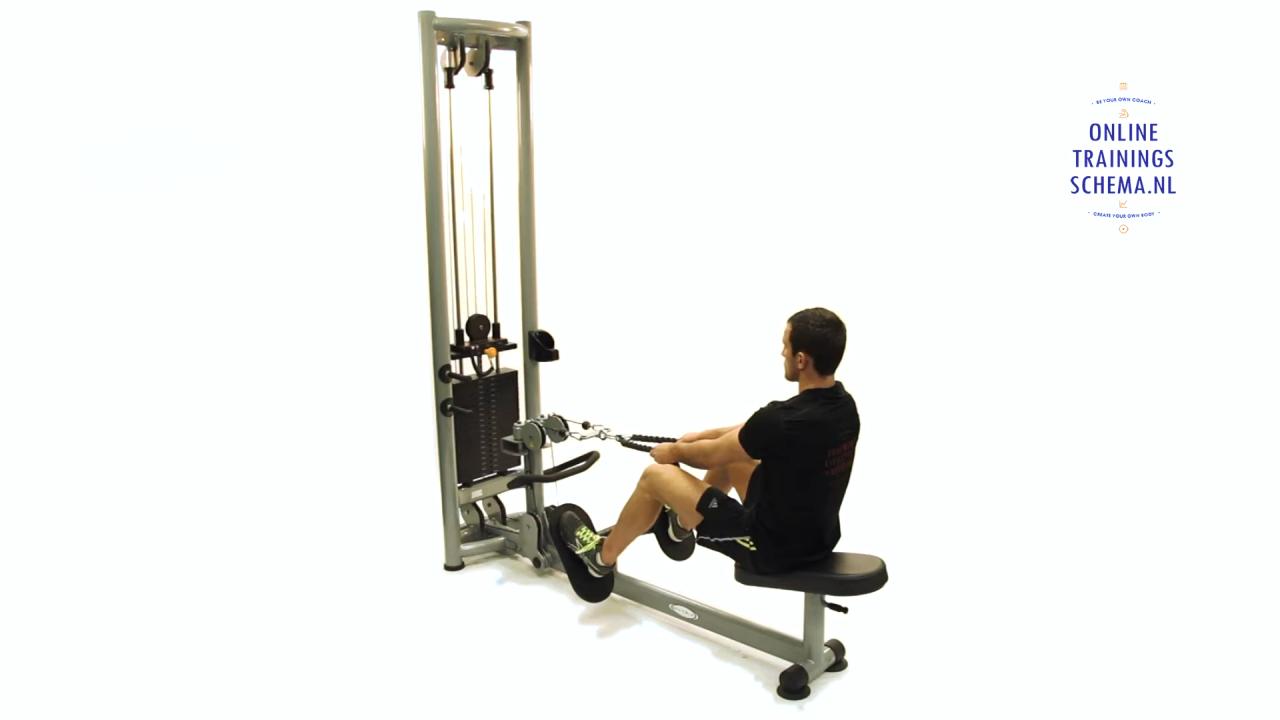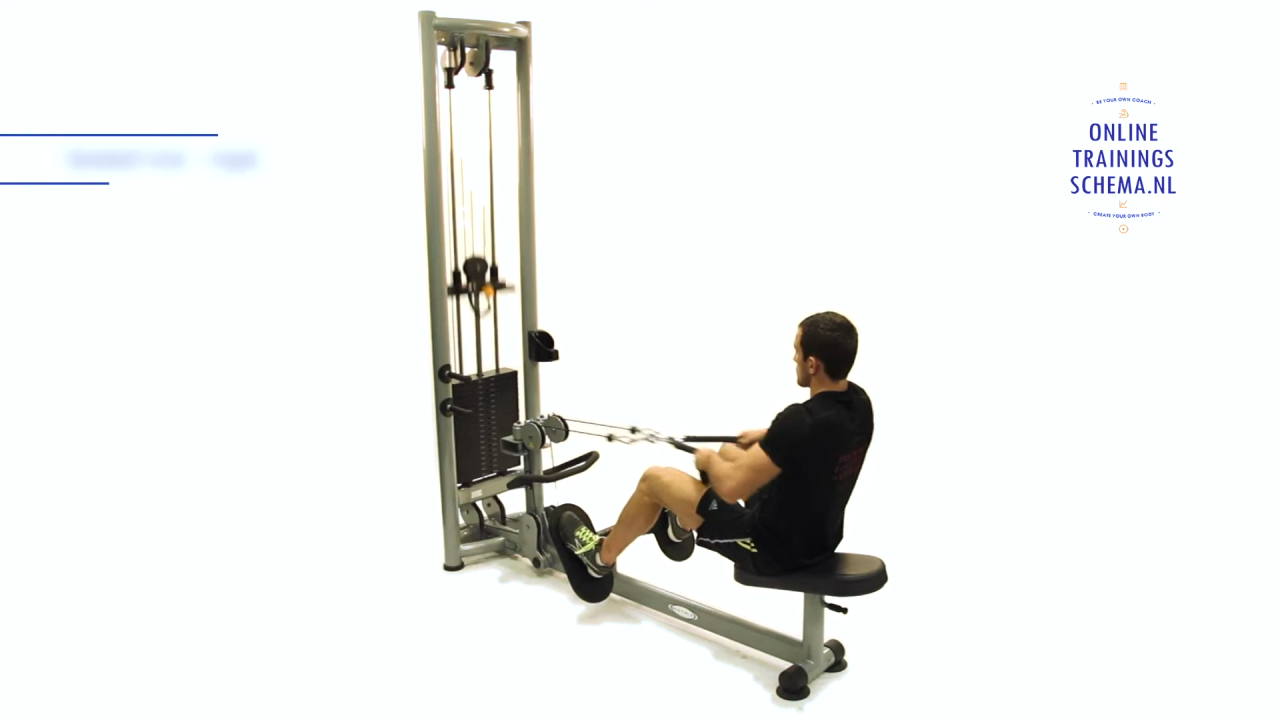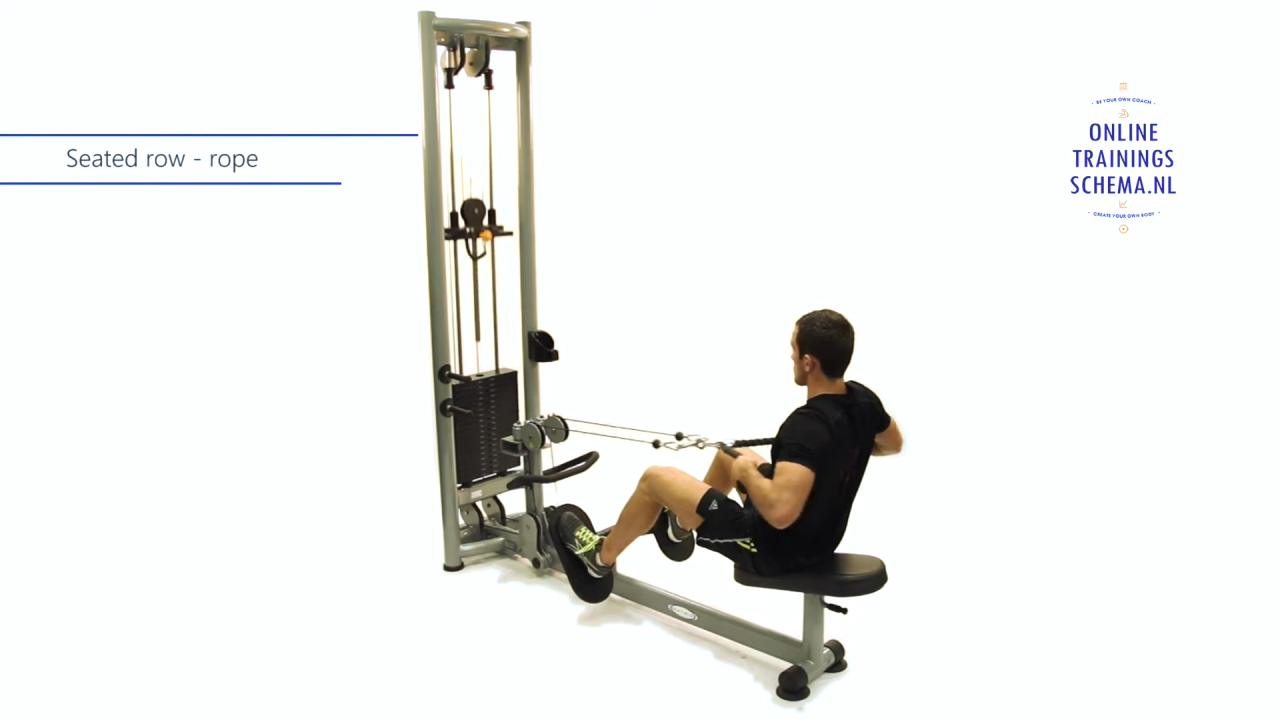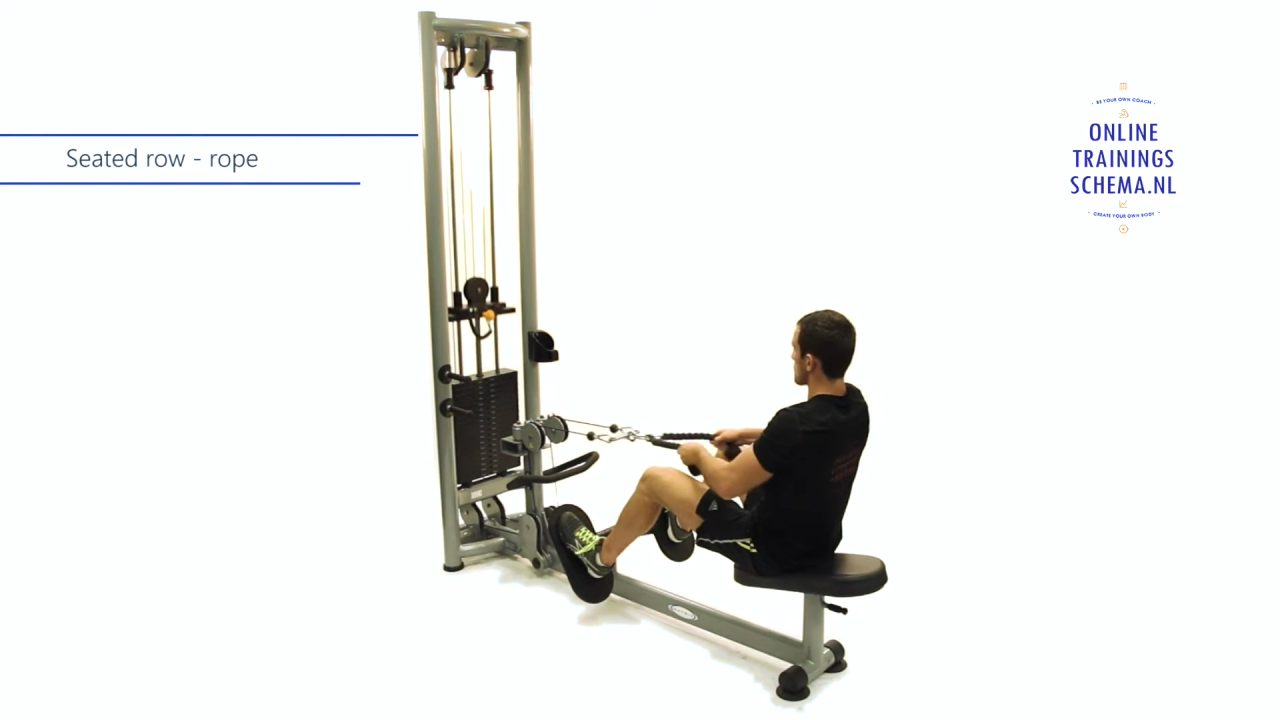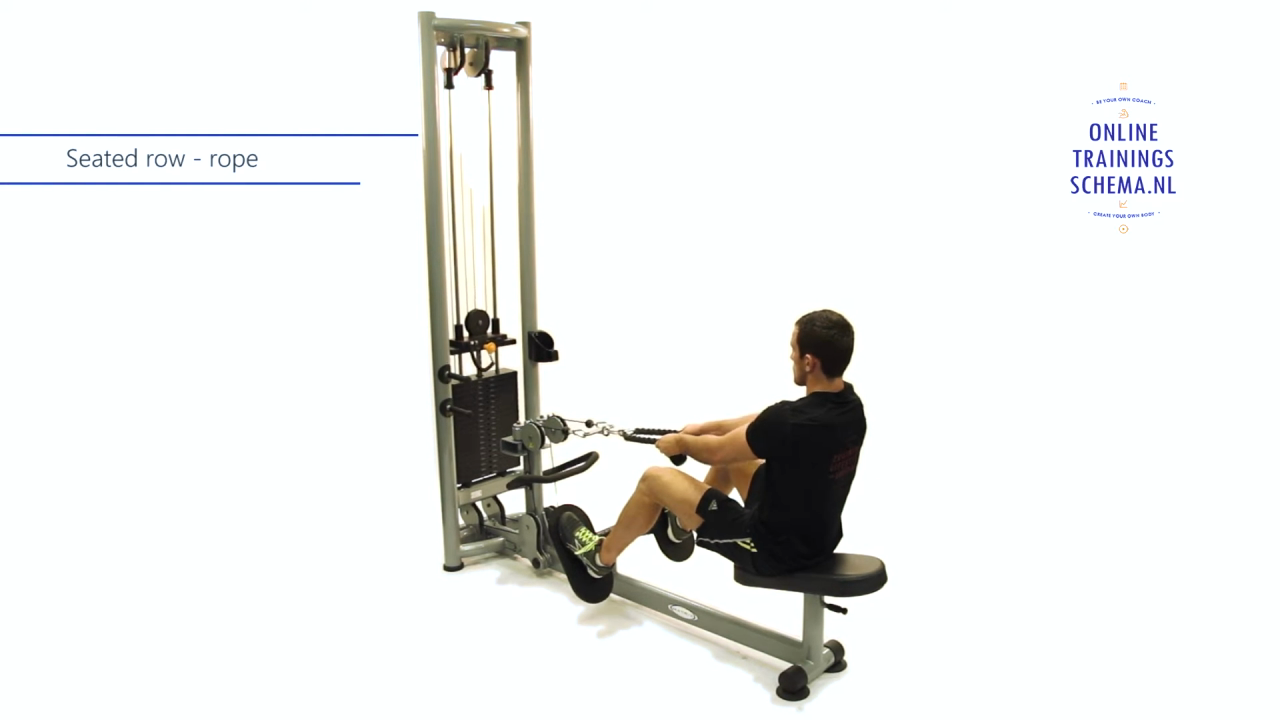
dt=0.7s
person 1, frame 1
left shoulder: (784, 419)
right shoulder: (842, 403)
left elbow: (711, 457)
left wrist: (674, 450)
right wrist: (703, 435)
left hip: (771, 546)
right hip: (817, 538)
left knee: (655, 476)
right knee: (730, 451)
left ankle: (602, 555)
right ankle: (683, 521)
person 1, frame 2
left shoulder: (801, 421)
right shoulder: (857, 402)
left elbow: (730, 488)
left wrist: (707, 462)
right wrist: (768, 436)
left hip: (773, 548)
right hip: (818, 538)
left knee: (654, 479)
right knee: (728, 451)
left ankle: (602, 557)
right ankle: (682, 523)
person 1, frame 3
left shoulder: (807, 425)
right shoulder: (863, 401)
left elbow: (780, 511)
right elbow: (894, 444)
left wrist: (747, 472)
left hip: (773, 548)
right hip: (819, 538)
left knee: (655, 479)
right knee: (729, 451)
left ankle: (603, 556)
right ankle: (682, 522)
person 1, frame 4
left shoulder: (797, 422)
right shoulder: (854, 405)
left elbow: (727, 485)
left wrist: (698, 454)
right wrist: (748, 435)
left hip: (773, 548)
right hip: (818, 539)
left knee: (654, 479)
right knee: (735, 454)
left ankle: (601, 556)
right ankle: (682, 522)
person 1, frame 5
left shoulder: (792, 419)
right shoulder: (849, 402)
left elbow: (716, 452)
left wrist: (682, 442)
right wrist: (705, 427)
left hip: (772, 547)
right hip: (817, 538)
left knee: (654, 479)
right knee: (733, 453)
left ankle: (602, 557)
right ankle: (683, 521)
